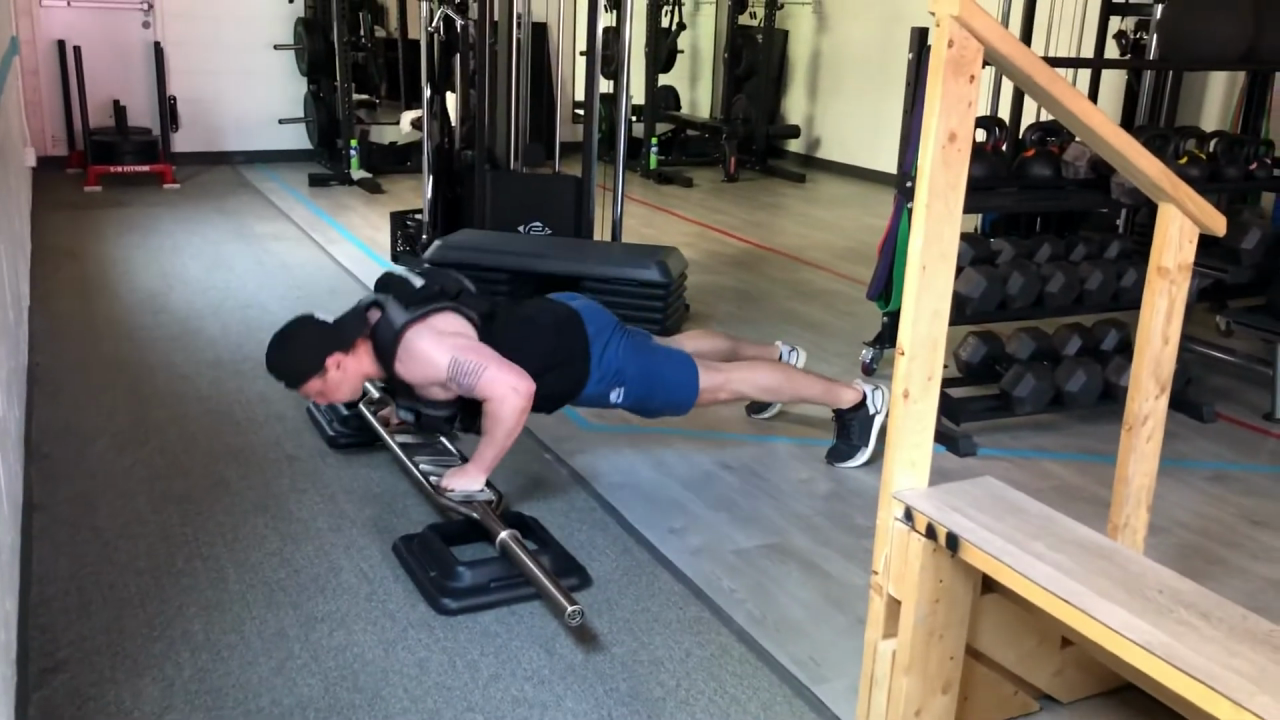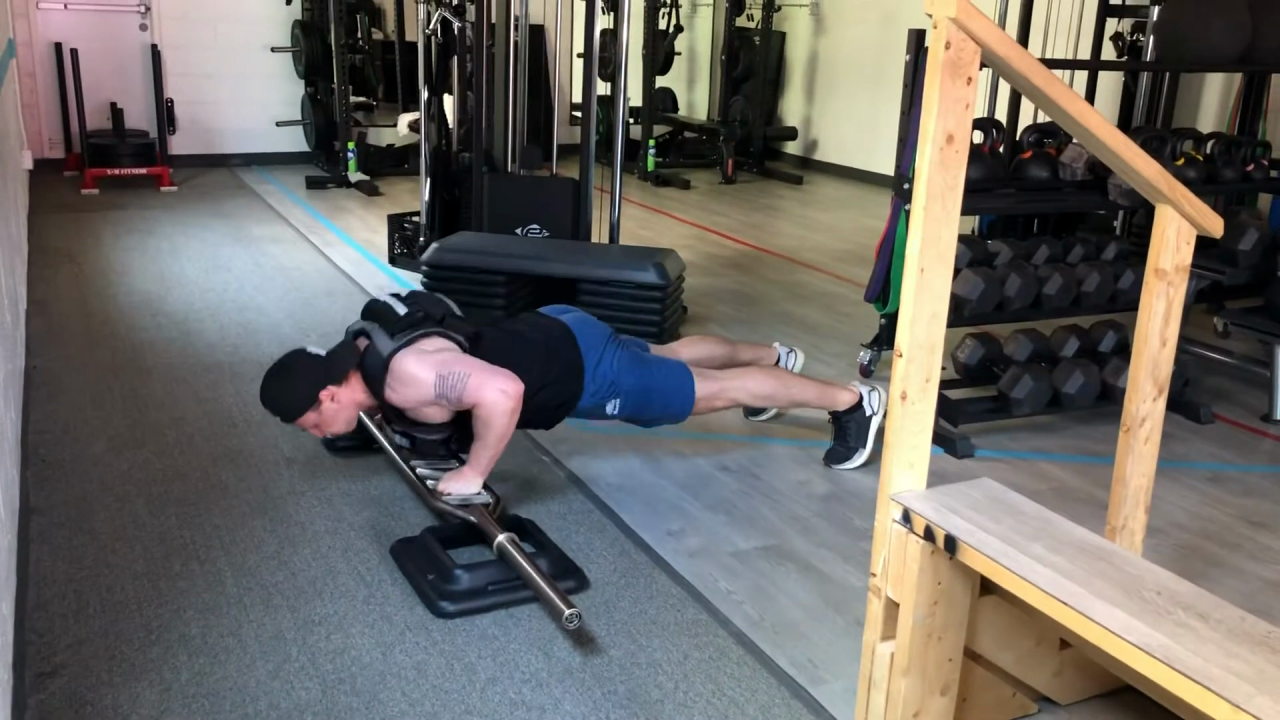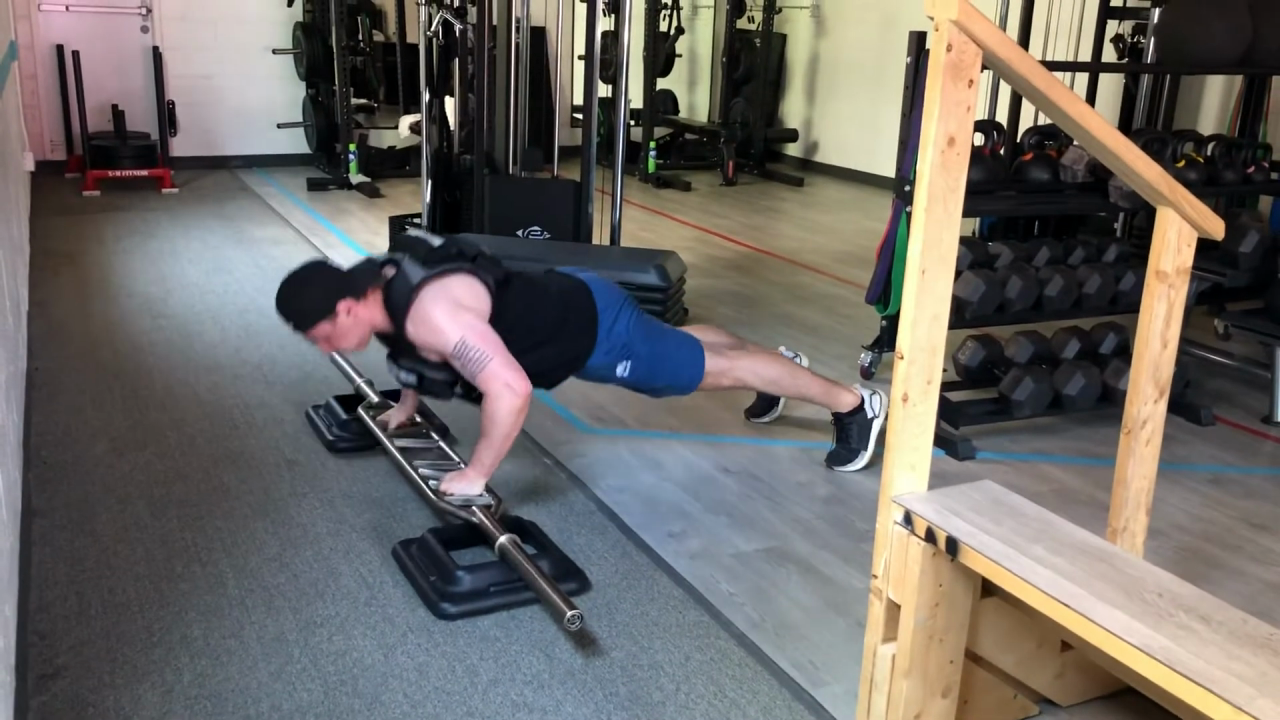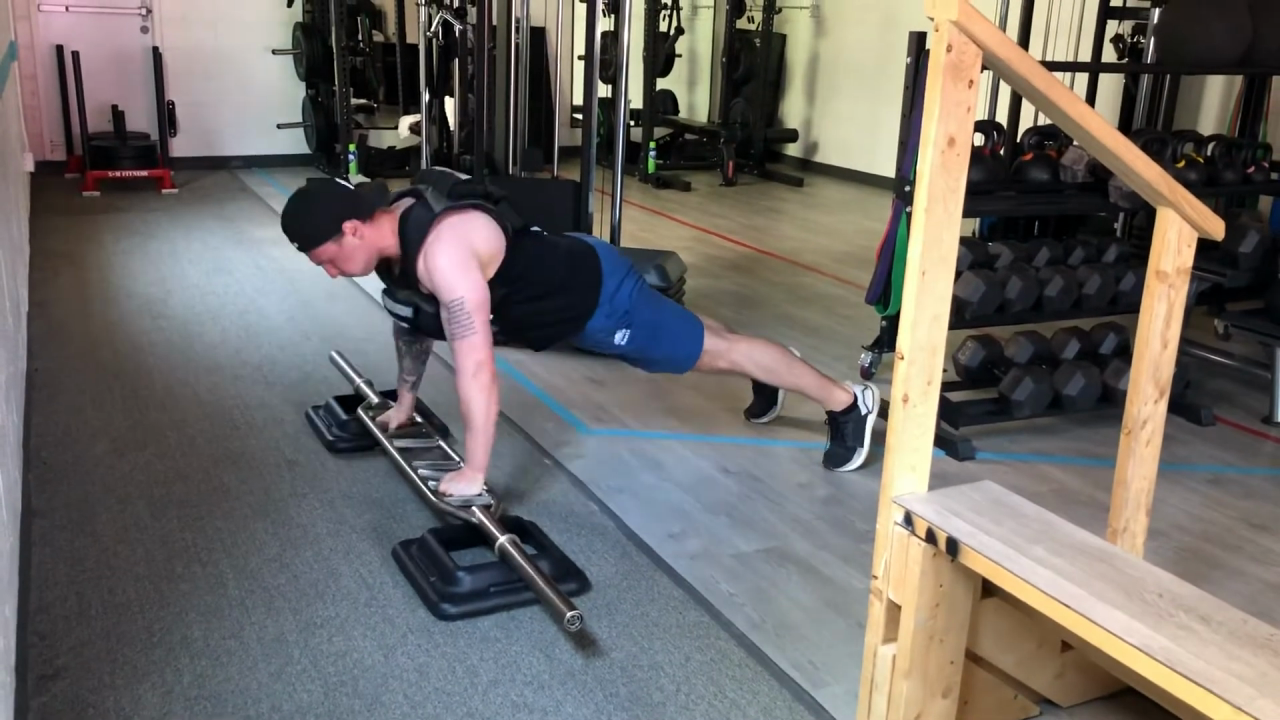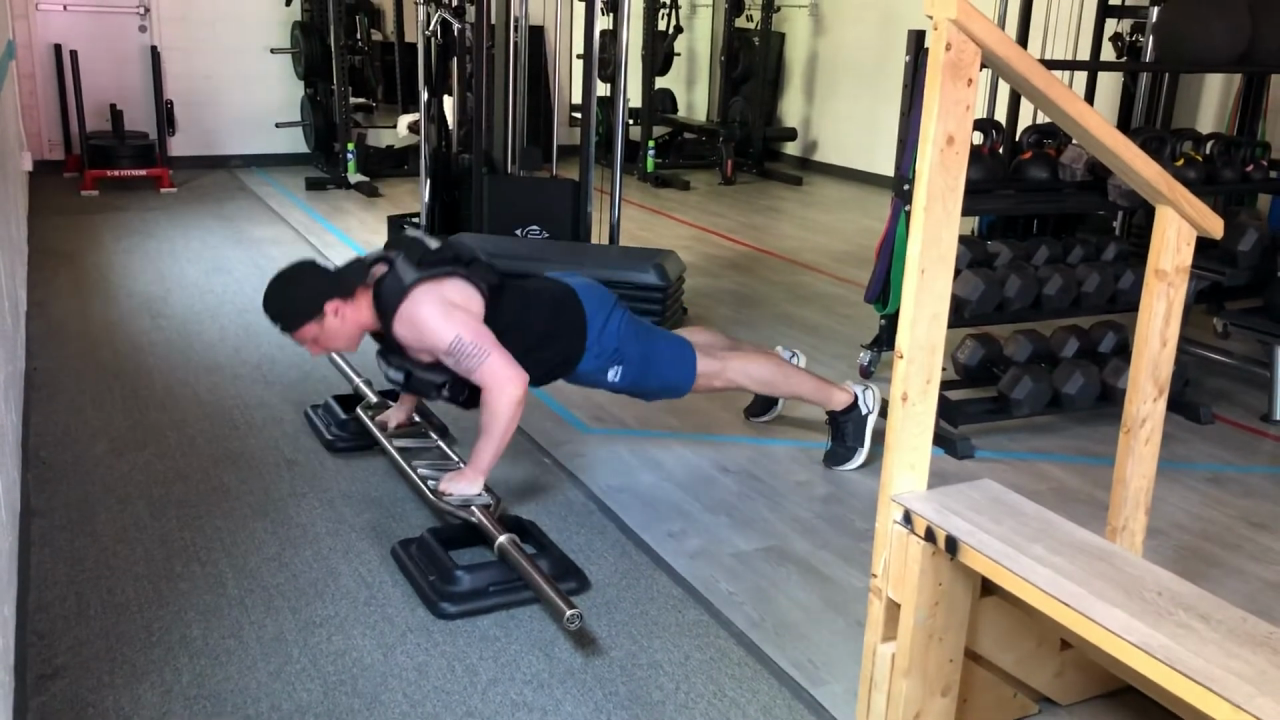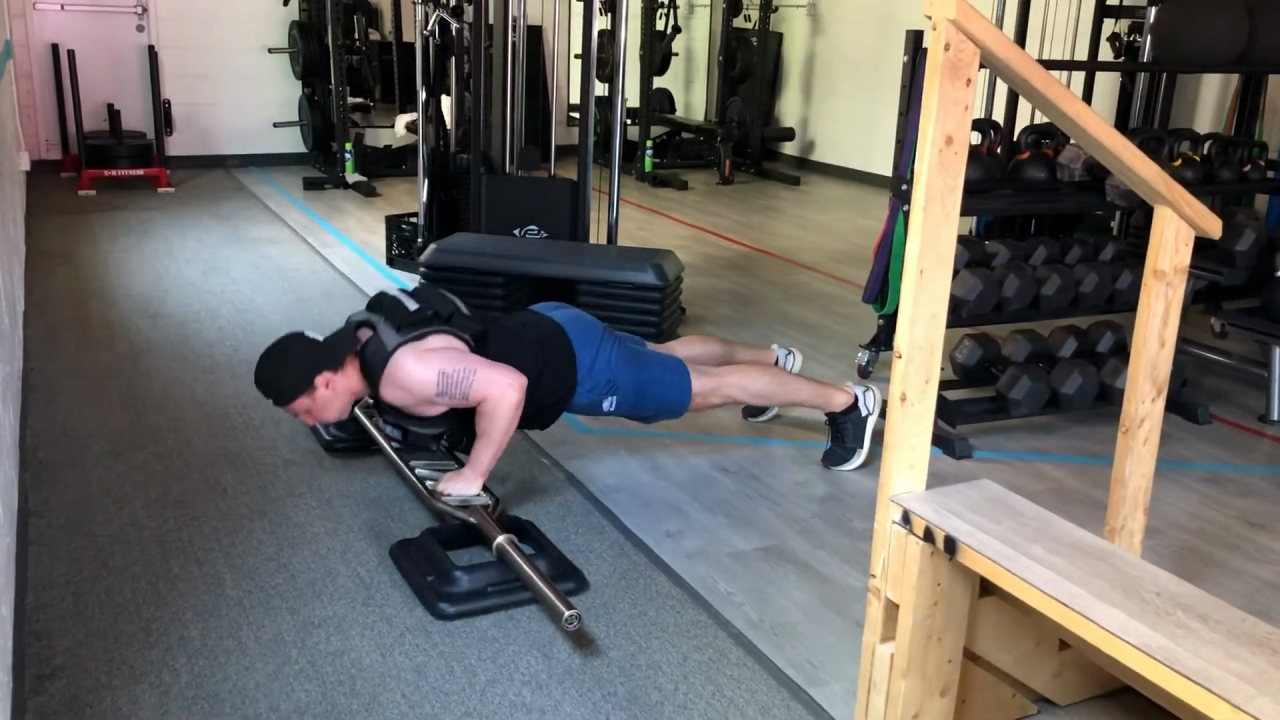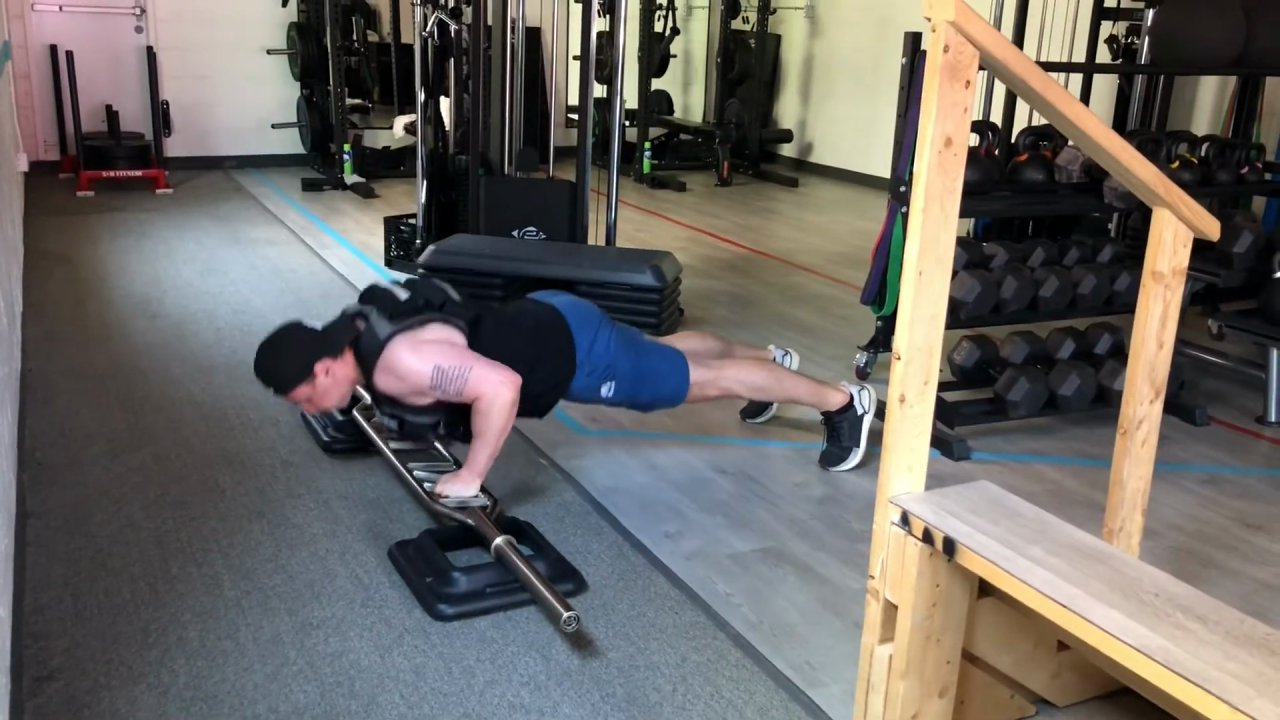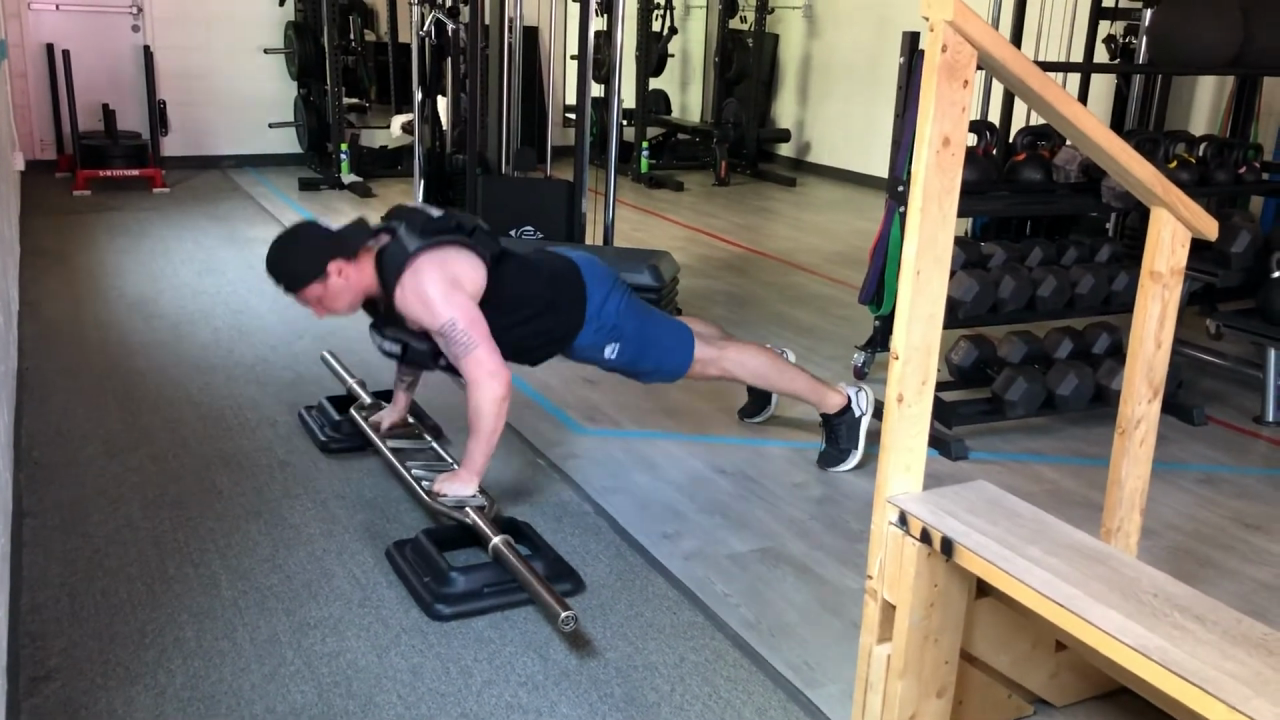
dt=0.3s
person 1, frame 1
left shoulder: (413, 352)
right shoulder: (375, 323)
left elbow: (515, 390)
left wrist: (475, 471)
left hip: (590, 360)
right hip: (561, 321)
left knee: (714, 385)
right knee: (673, 349)
left ankle: (854, 399)
right ankle: (773, 352)
person 1, frame 2
left shoulder: (403, 376)
right shoulder: (363, 352)
left elbow: (504, 393)
left wrist: (472, 474)
right wrist: (403, 418)
left hip: (582, 371)
right hip: (555, 335)
left knee: (710, 391)
right knee: (669, 354)
left ankle: (851, 400)
right ankle: (771, 355)
person 1, frame 3
left shoulder: (426, 314)
right shoulder: (383, 284)
left elbow: (512, 388)
left wrist: (476, 476)
right wrist: (409, 401)
left hip: (595, 329)
right hip: (566, 300)
left knee: (717, 370)
right knee: (685, 342)
left ankle: (852, 402)
right ankle: (779, 354)
person 1, frame 4
left shoulder: (442, 249)
right shoulder: (390, 228)
left elbow: (473, 364)
right elbow: (415, 314)
left wrist: (473, 474)
right wrist: (405, 399)
left hip: (598, 294)
right hip: (564, 286)
left knee: (714, 352)
right knee: (688, 331)
left ankle: (846, 401)
right ankle: (777, 367)
person 1, frame 5
left shoulder: (417, 313)
right shoulder: (374, 282)
left elbow: (508, 384)
left wrist: (474, 476)
right wrist: (405, 403)
left hip: (586, 335)
right hip: (555, 303)
left knee: (710, 372)
right knee: (678, 344)
left ankle: (848, 401)
right ankle: (776, 354)
person 1, frame 6
left shoulder: (400, 376)
right shoulder: (358, 340)
left elbow: (508, 385)
left wrist: (474, 475)
right wrist: (403, 416)
left hip: (578, 367)
right hip: (548, 330)
left knee: (705, 389)
right knee: (666, 353)
left ankle: (847, 399)
right ankle: (769, 356)
person 1, frame 7
left shoulder: (395, 365)
right shoulder: (356, 332)
left elbow: (502, 384)
left wrist: (471, 476)
right wrist: (402, 413)
left hip: (574, 352)
right hip: (545, 318)
left knee: (704, 379)
right knee: (665, 349)
left ankle: (843, 400)
right ankle: (768, 356)
person 1, frame 8
left shoulder: (422, 284)
right shoulder: (375, 258)
left elbow: (491, 381)
right elbow: (410, 335)
left wrist: (469, 477)
right wrist: (400, 402)
left hip: (586, 309)
right hip: (555, 293)
left knee: (704, 359)
right knee: (678, 334)
left ankle: (840, 403)
right ankle: (772, 357)
